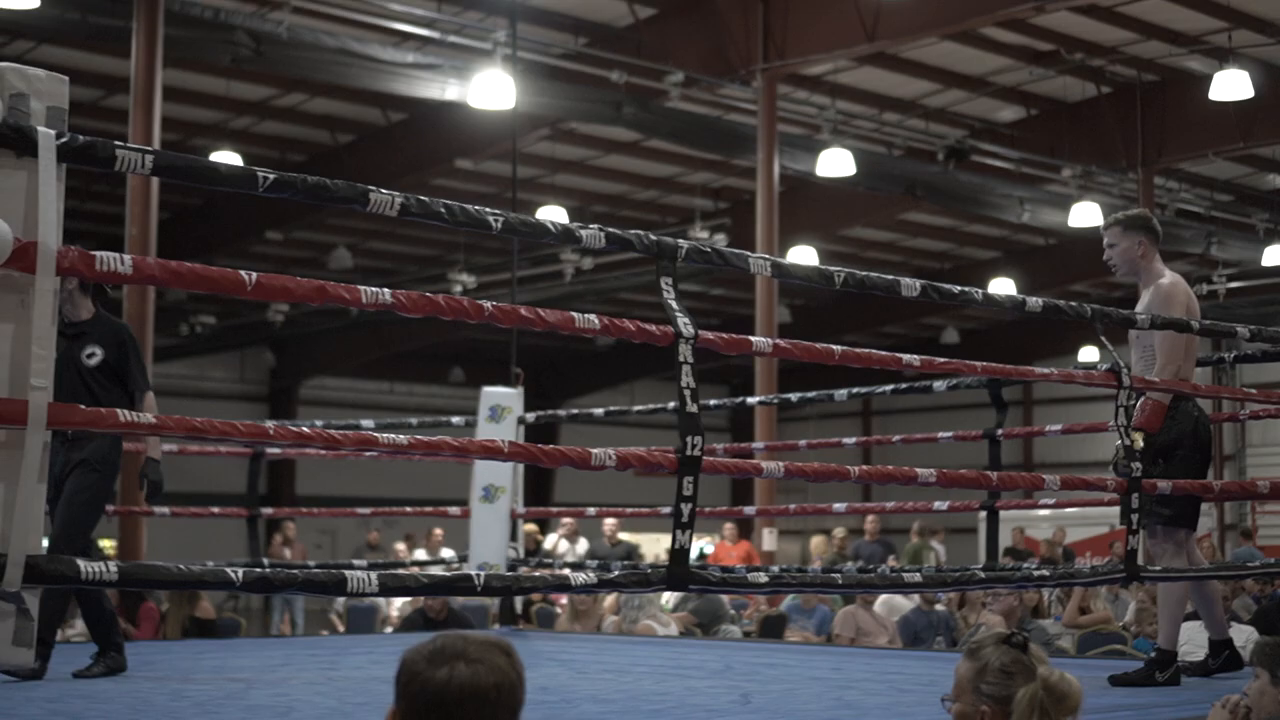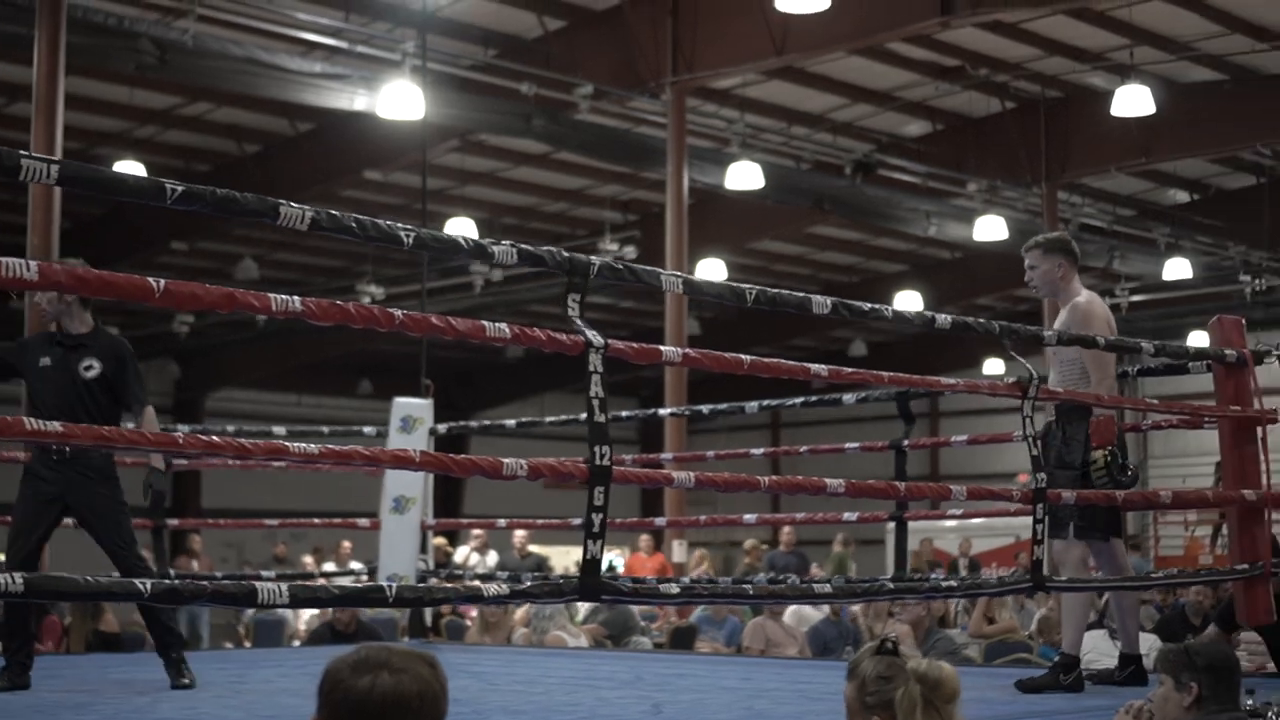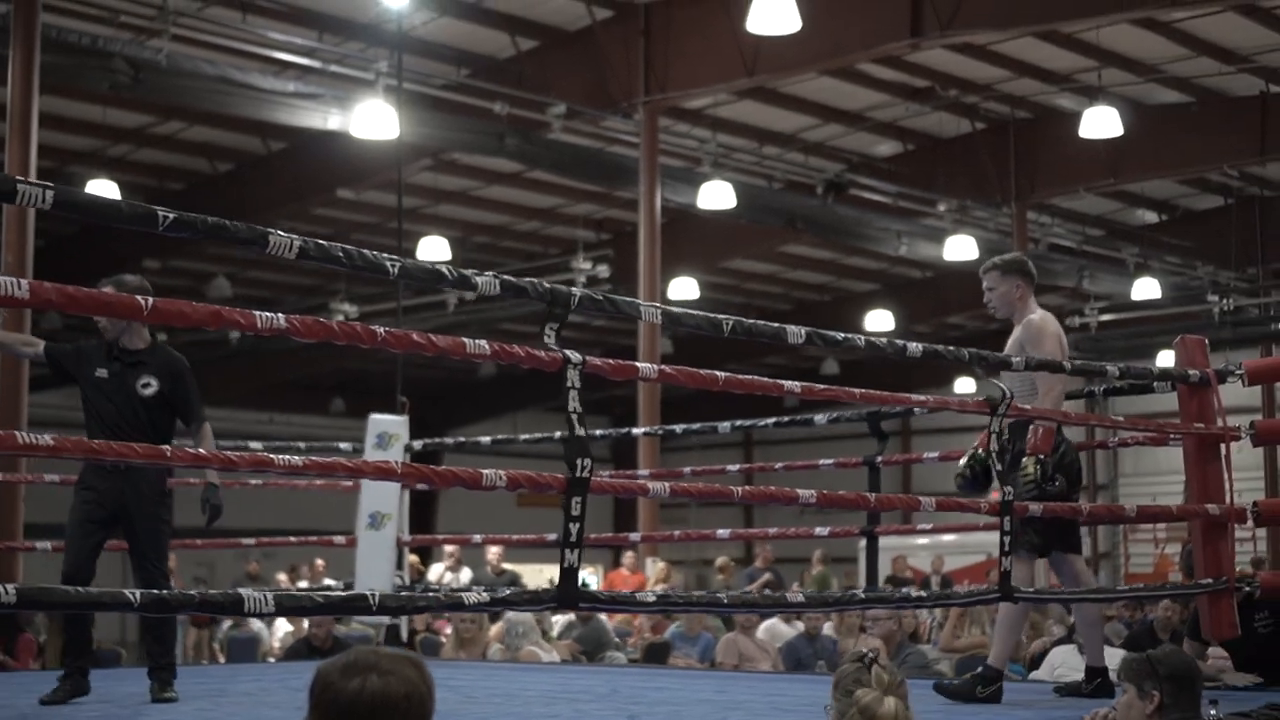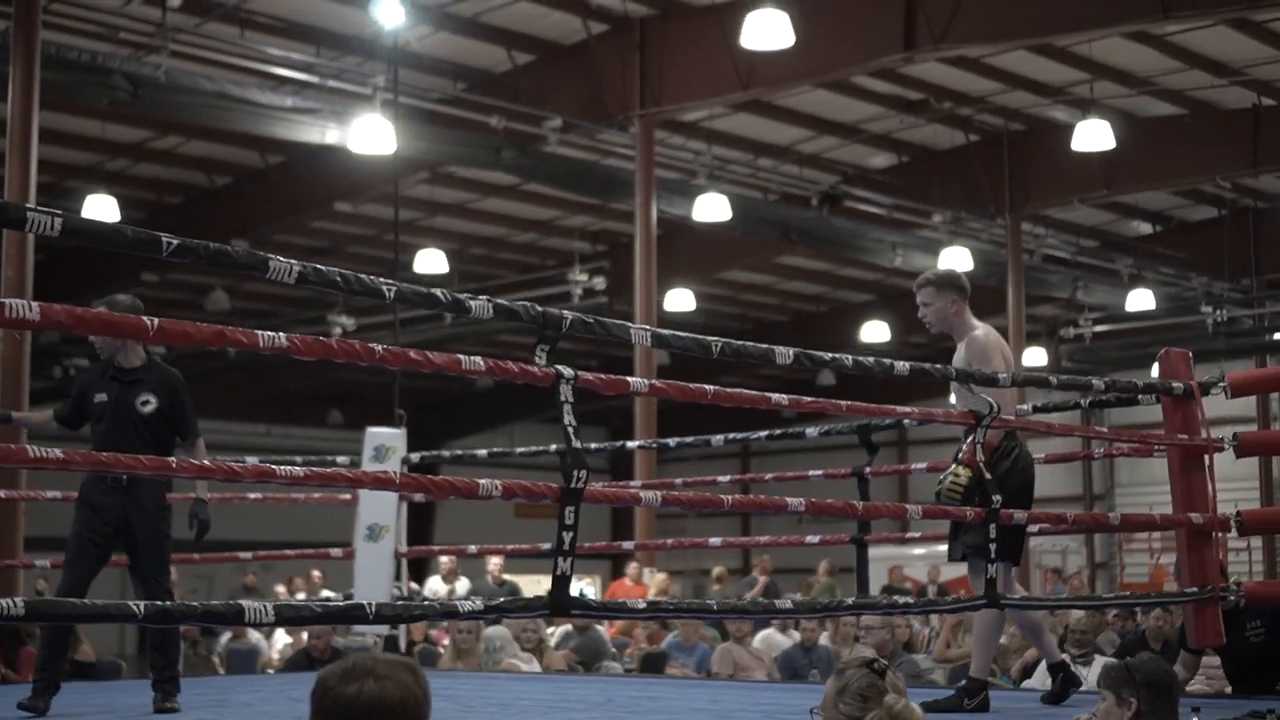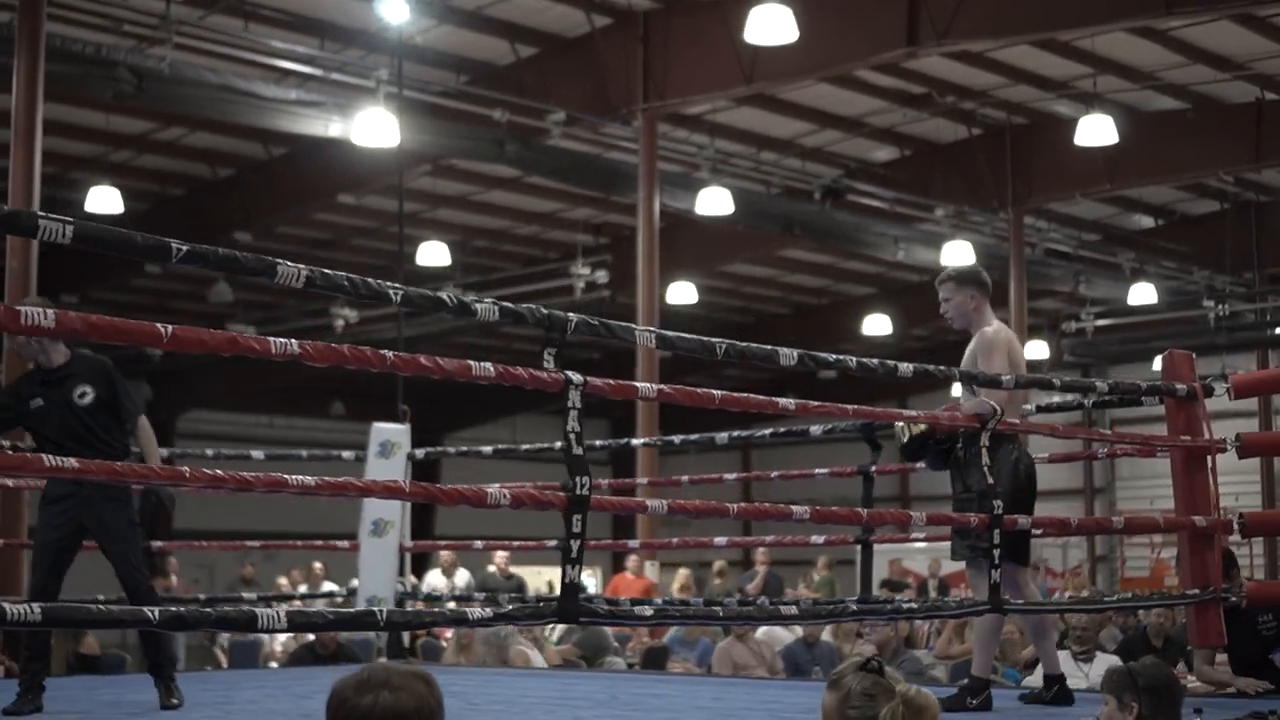
dt=0.4s
person 1, frame 1
left shoulder: (1167, 290)
right shoulder: (1153, 293)
left elbow: (1167, 371)
left wrist: (1139, 431)
right wrist: (1140, 429)
left hip: (1169, 425)
right hip: (1167, 427)
left knee: (1165, 541)
right knee: (1178, 543)
left ankle: (1164, 661)
right ankle: (1222, 646)
person 1, frame 2
left shoulder: (1085, 308)
right shoulder: (1070, 314)
left elbow: (1103, 383)
left wrist: (1102, 446)
right wrist: (1054, 439)
left hip: (1086, 438)
right hip: (1075, 437)
left knee: (1067, 548)
right knee: (1108, 552)
left ankle: (1068, 665)
right ankle: (1131, 661)
person 1, frame 3
left shoulder: (1039, 326)
right shoulder: (1024, 333)
left elbow: (1051, 399)
left wrist: (1035, 457)
right wrist: (980, 454)
left hip: (1039, 456)
right hip: (1032, 457)
left knee: (1017, 565)
right knee: (1070, 568)
left ankle: (990, 677)
right ankle: (1097, 674)
person 1, frame 4
left shoulder: (980, 341)
right shoulder: (969, 346)
left elbow: (1000, 411)
left wrist: (966, 465)
right wrist: (968, 465)
left hip: (998, 464)
right hip: (991, 465)
left knee: (986, 575)
right knee: (998, 578)
left ankle: (975, 689)
right ankle: (1058, 667)
person 1, frame 5
left shoulder: (991, 337)
right shoulder: (992, 340)
left elbow: (991, 403)
right wrist: (951, 435)
left hip: (992, 463)
right hip: (997, 462)
left knee: (984, 573)
right knee: (1014, 576)
left ankle: (977, 688)
right ankle: (1055, 680)
person 2, frame 1
left shoulder: (115, 333)
right shoulder: (50, 338)
left elbow: (144, 398)
left wrist: (152, 457)
left hip: (97, 453)
right hip: (61, 452)
left knee: (63, 550)
right knee: (71, 554)
left ankle: (41, 654)
right ankle: (110, 650)
person 2, frame 2
left shoulder: (112, 348)
right shoulder: (36, 348)
left elbow: (143, 410)
left wrist: (156, 465)
left hip: (93, 468)
right hip: (44, 468)
left knee: (131, 564)
left ankle: (175, 660)
person 2, frame 3
left shoulder: (170, 364)
right shoulder: (90, 356)
left elbow: (199, 427)
left wrist: (211, 481)
left hip: (146, 481)
right hip: (96, 479)
left knee: (154, 581)
right knee: (74, 576)
left ankle: (162, 677)
right ankle: (74, 676)
person 2, frame 4
left shoulder: (166, 381)
right shoulder: (93, 380)
left elbow: (193, 443)
right elbow: (58, 419)
left wrist: (201, 497)
right wrist: (7, 418)
left hip: (146, 496)
right hip: (97, 493)
left knee: (157, 594)
right knee: (69, 591)
person 2, frame 5
left shoulder: (98, 370)
left elbow: (138, 423)
left hip: (108, 491)
right hip: (60, 496)
left knee: (138, 586)
right knee: (40, 593)
left ankle: (166, 680)
